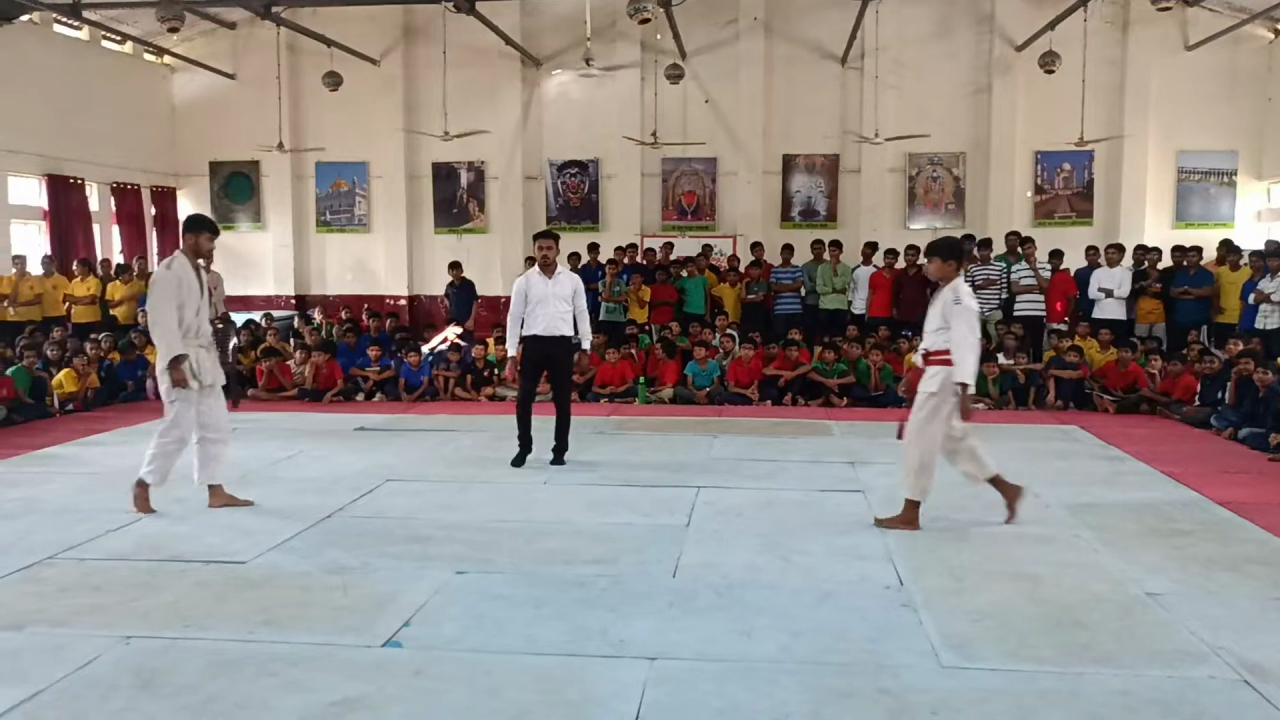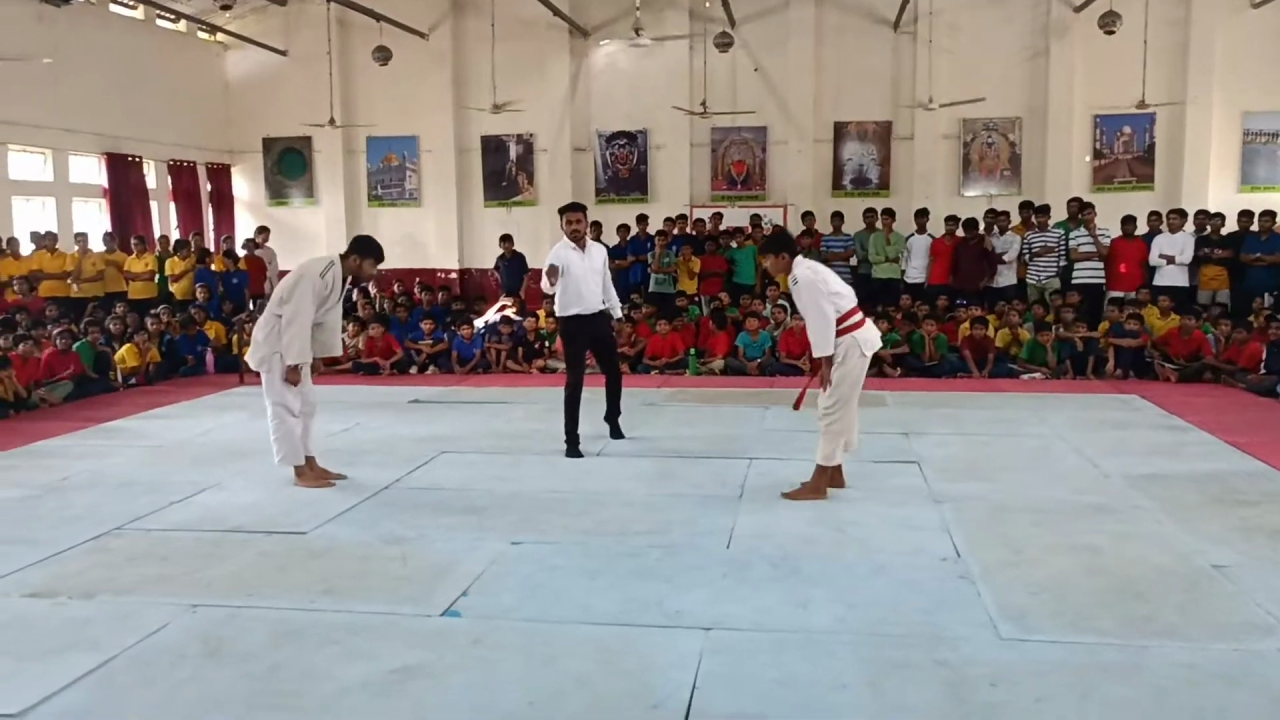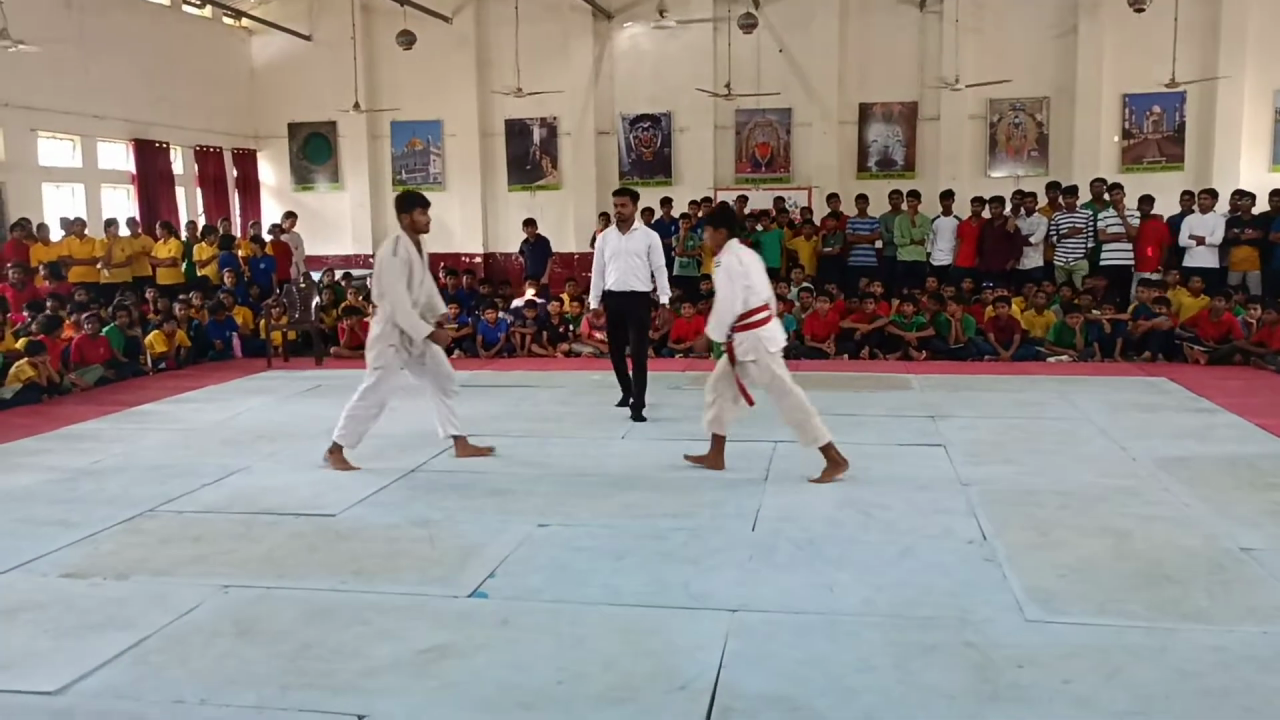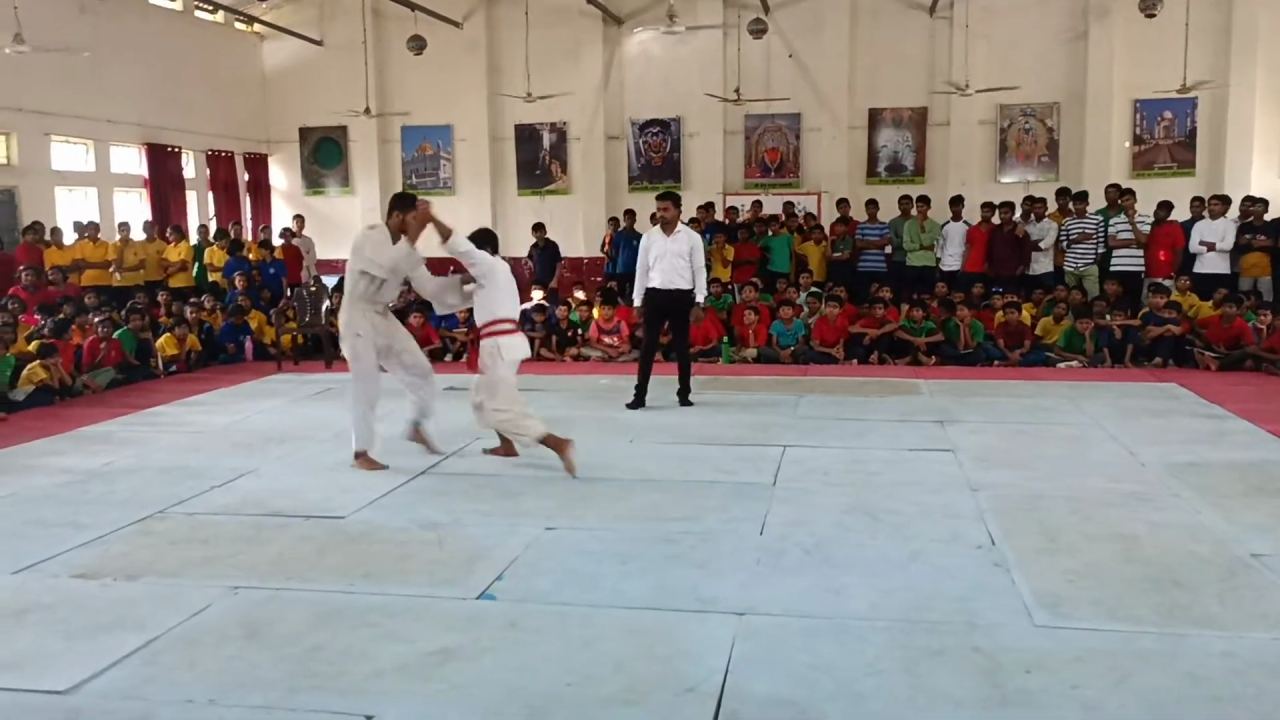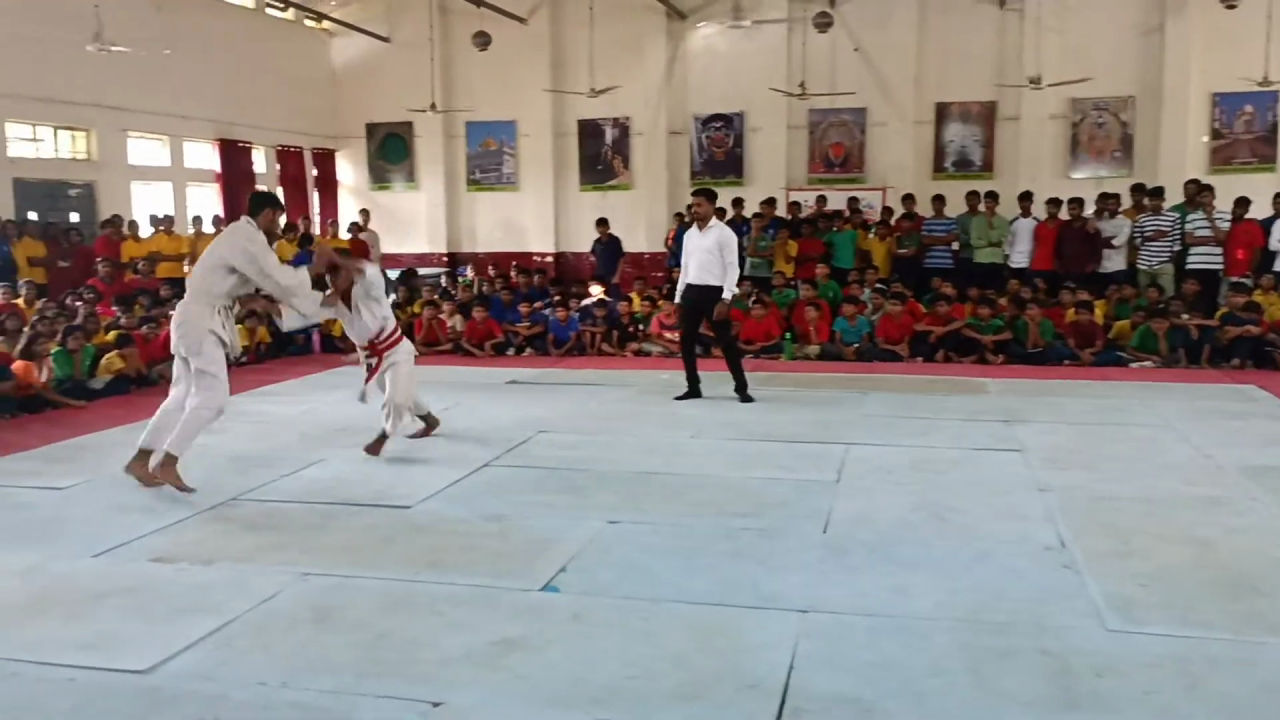
dt=1s
person 1, frame 1
left shoulder: (199, 273)
right shoulder: (169, 272)
right elbow: (163, 323)
left wrist: (211, 357)
right wrist: (175, 364)
left hip: (204, 359)
right hip: (181, 361)
left knee: (216, 428)
right knee: (178, 429)
left ankle: (216, 492)
right ankle: (143, 485)
person 1, frame 2
left shoulder: (340, 276)
right shoulder: (317, 274)
left elbow: (329, 319)
right elbow: (297, 321)
left wrist: (318, 355)
right wrist: (293, 364)
left hip: (295, 338)
right hip: (276, 337)
left knee: (305, 405)
right knee: (285, 406)
left ankle: (310, 464)
right ankle: (301, 472)
person 1, frame 3
left shoulder: (417, 246)
right shoulder: (392, 253)
right elbow: (397, 306)
left wrist: (439, 314)
right wrist: (432, 333)
left hip: (419, 330)
right hip: (393, 333)
left knee: (444, 382)
right knee: (374, 393)
left ankle: (460, 444)
right ankle: (335, 451)
person 1, frame 4
left shoulder: (403, 244)
right shoulder: (368, 239)
left elbow: (426, 285)
right elbow: (389, 267)
left wrist: (459, 290)
right wrist: (414, 232)
left hip: (383, 319)
right hip: (358, 320)
left knee: (421, 372)
right knee: (366, 390)
left ankle: (418, 427)
right ankle: (360, 452)
person 1, frame 5
left shoulder: (242, 236)
right shoulder: (248, 237)
left elbow: (274, 282)
right elbow: (280, 280)
right wrist: (316, 267)
left hip: (201, 320)
right hip: (200, 321)
left knee: (184, 395)
right knee: (211, 397)
left ankle: (141, 459)
right ankle: (168, 461)
person 2, frame 1
left shoulder: (958, 297)
right shoulder: (947, 293)
left elbow: (965, 346)
left wrist: (963, 391)
left hip: (947, 377)
right hip: (939, 374)
left knee: (918, 440)
right knee: (953, 439)
left ankle: (910, 514)
right ankle: (1006, 490)
person 2, frame 2
left shoulder: (802, 277)
right shoulder: (805, 270)
left elbow: (821, 320)
left wrist: (824, 363)
right wrist: (824, 360)
left hip: (851, 341)
right hip: (851, 338)
left knee: (834, 409)
right knee: (840, 407)
left ankle: (818, 483)
right ankle: (834, 473)
person 2, frame 3
left shoulder: (727, 260)
right shoulder: (746, 254)
left elbow: (729, 306)
left wrist: (710, 336)
left hip: (754, 337)
right hip: (760, 332)
left knee: (787, 397)
right knee: (719, 387)
left ankle: (833, 459)
right ankle: (715, 456)
person 2, frame 4
left shoulder: (492, 266)
right shoulder: (499, 271)
left elbow: (464, 249)
left wrist: (432, 219)
left hip: (500, 347)
right hip: (508, 342)
left knee: (504, 412)
right knee: (482, 400)
left ankle: (560, 444)
right ankle: (507, 445)
person 2, frame 5
left shoulder: (368, 286)
right shoulder: (331, 301)
left elbow: (369, 272)
right elbow: (301, 315)
right wrist: (272, 307)
left hip: (397, 351)
right hip: (370, 356)
left knee: (398, 398)
right knee: (401, 396)
left ankle: (382, 438)
right ankle: (429, 421)
person 3, frame 1
left shoulder: (573, 280)
right shoulder: (524, 281)
left elbow: (581, 313)
right elbow: (515, 316)
left wrist: (586, 346)
right wrist: (512, 350)
left hip: (562, 344)
right hip: (534, 344)
left knee: (563, 401)
right knee: (524, 398)
left ankle: (559, 450)
right ankle: (524, 446)
person 3, frame 2
left shoulder: (599, 251)
right shoulder: (558, 253)
right elbow: (548, 283)
left wrist: (617, 314)
right wrist: (550, 281)
left hip: (599, 318)
right hip: (572, 323)
left knee: (613, 372)
right knee: (574, 382)
left ankle: (612, 418)
right ankle: (571, 440)
person 3, frame 3
left shoulder: (649, 236)
right shoulder: (604, 237)
left elbow: (659, 270)
right elbow: (598, 272)
left wrist: (663, 303)
right wrist: (594, 304)
left hip: (638, 298)
right hip: (613, 299)
left knee: (638, 354)
right knee: (615, 351)
left ankle: (638, 405)
right ankle: (626, 392)
person 3, frame 4
left shoulder: (691, 237)
right shoulder: (648, 238)
left elbow: (699, 270)
right elbow: (642, 271)
left wrist: (699, 301)
right wrist: (637, 302)
left hip: (681, 296)
right hip: (655, 295)
left knee: (682, 346)
right knee: (648, 345)
left ankle: (684, 393)
right ankle: (640, 395)
person 3, frame 5
left shoulder: (724, 233)
right shoulder: (689, 234)
left elbow: (732, 268)
left wrist: (725, 300)
right wrist: (678, 297)
left hip: (713, 292)
right hip: (691, 291)
left knee: (725, 341)
right knee: (686, 341)
left ankle: (741, 388)
right ankle: (693, 387)
